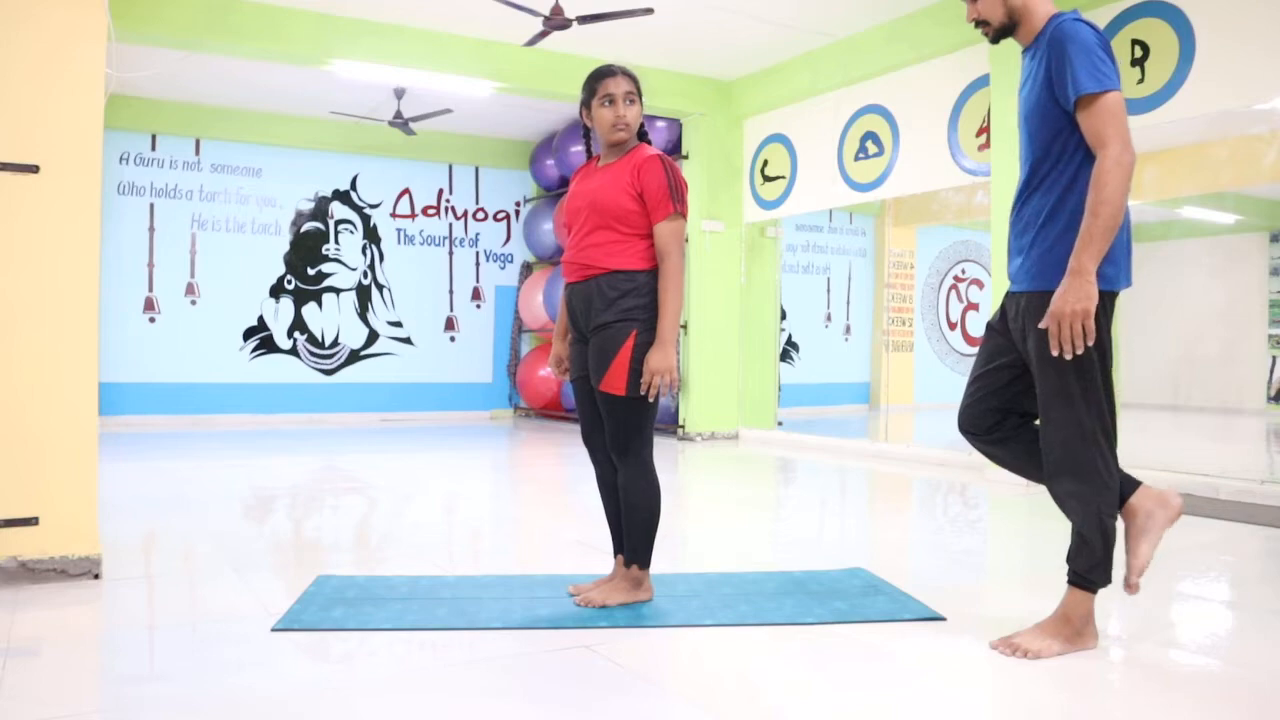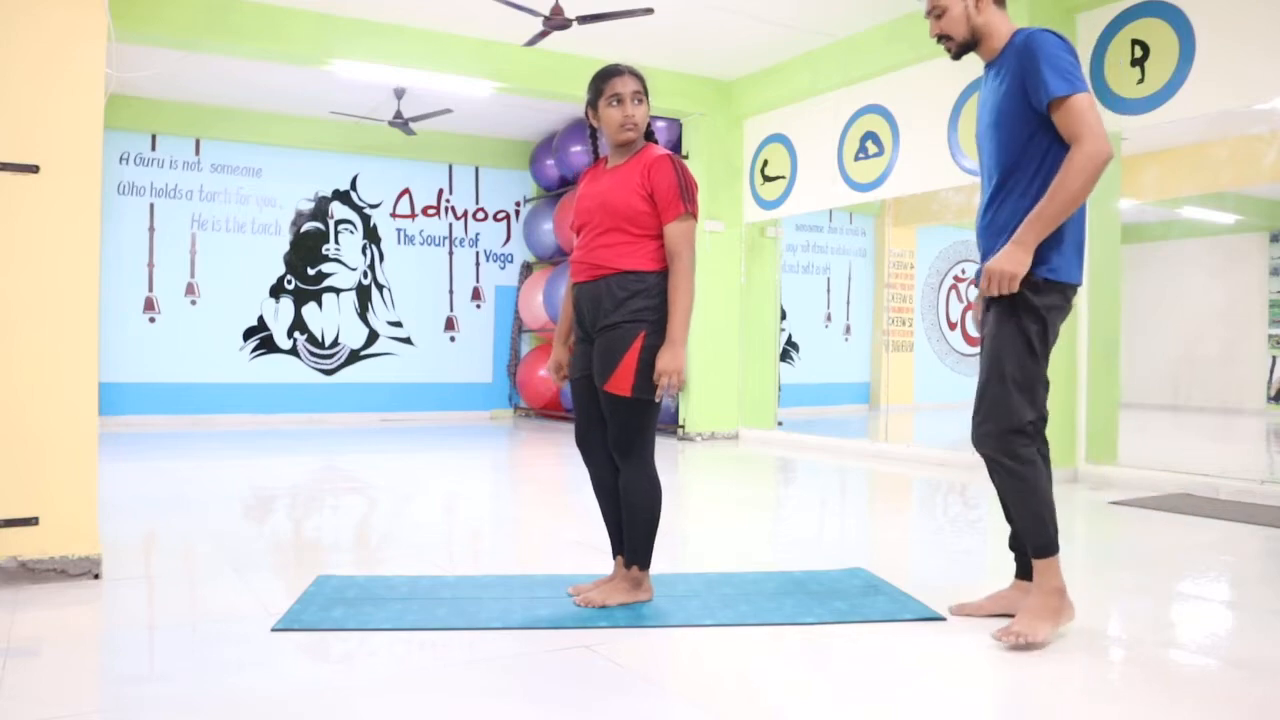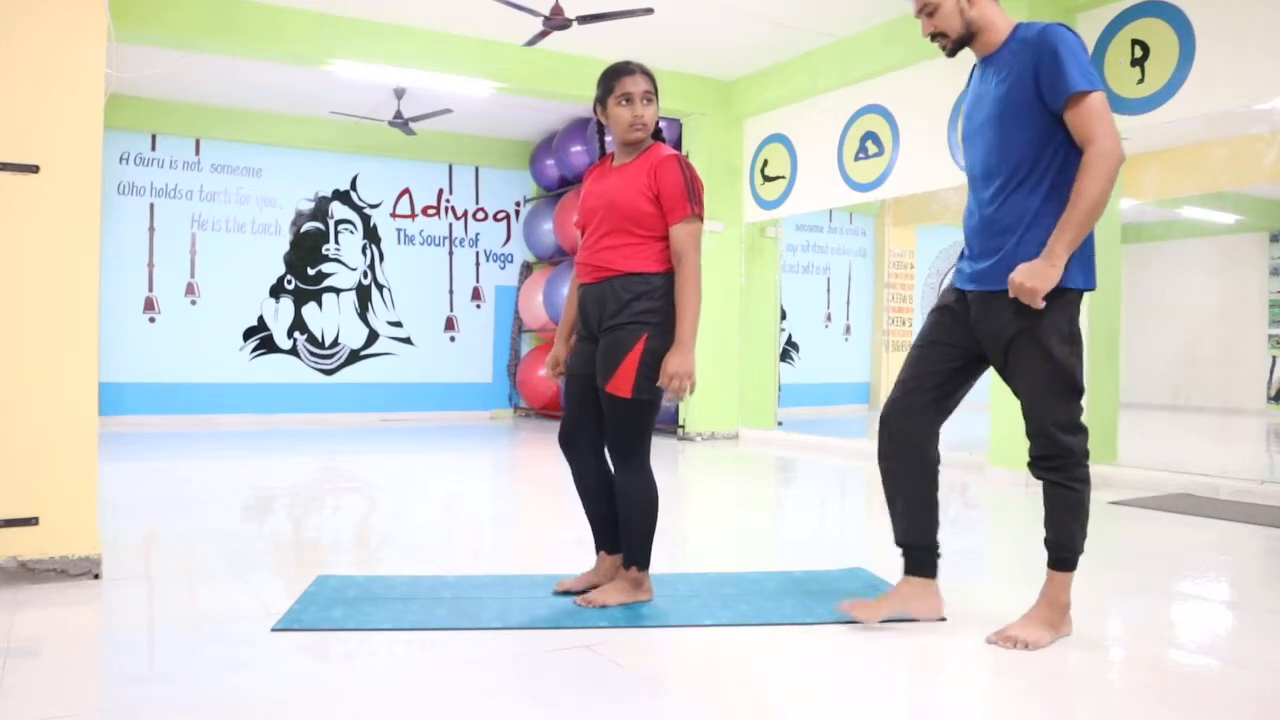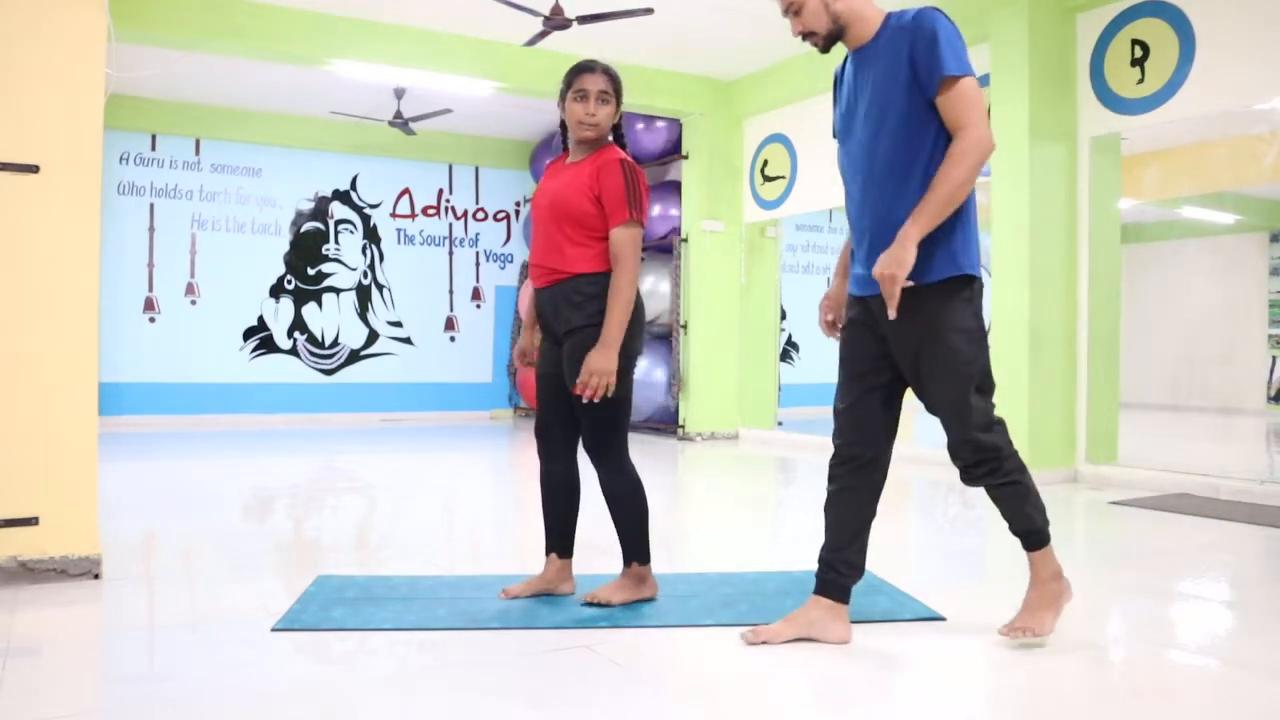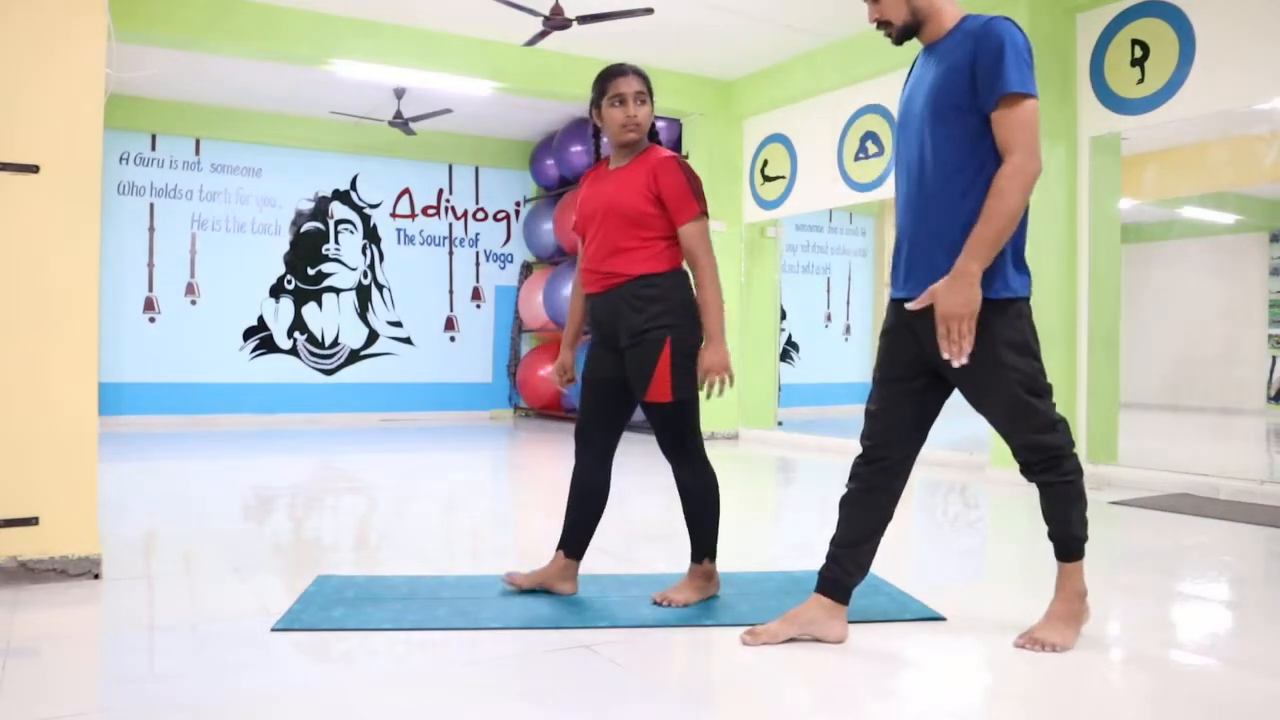
dt=0.7s
person 1, frame 1
right shoulder: (1037, 56)
left elbow: (1115, 155)
left wrist: (1080, 274)
left hip: (1066, 285)
right hip: (1028, 285)
left knee: (1073, 440)
right knee: (983, 418)
left ankle: (1077, 615)
right ankle: (1135, 502)
person 1, frame 2
right shoulder: (993, 79)
left elbow: (1093, 147)
left wrist: (1022, 245)
left hip: (1036, 274)
right hip: (1004, 277)
left knee: (1003, 427)
right knee: (1007, 431)
left ankle: (1052, 589)
right ankle: (1027, 581)
person 1, frame 3
right shoulder: (979, 79)
left elbow: (1104, 151)
left wrist: (1051, 260)
left hip: (1036, 291)
right hip: (970, 286)
left knee: (1056, 444)
right knee: (903, 420)
left ankle: (1055, 602)
right ankle: (920, 581)
person 1, frame 4
right shoulder: (846, 74)
left elbow: (976, 138)
left wrist: (907, 241)
right wrist: (842, 279)
left hip: (937, 282)
right hip: (872, 291)
left knee: (973, 435)
right knee: (855, 448)
left ankle: (1046, 574)
right ankle: (829, 604)
person 1, frame 5
right shoulder: (922, 66)
left elbow: (1022, 163)
left wrist: (966, 274)
left hip: (982, 298)
right hip: (917, 300)
left knee: (1040, 443)
right knee: (882, 451)
left ankle: (1071, 593)
right ankle: (829, 603)
person 2, frame 1
left shoulder: (653, 166)
right shoulder: (582, 178)
left elbow: (671, 260)
left wrist: (666, 343)
right wrist: (561, 335)
left hip: (629, 313)
right hip: (587, 317)
left knee: (629, 450)
right knee: (599, 447)
left ankle: (636, 578)
right ankle: (621, 567)
person 2, frame 2
left shoulder: (663, 167)
right shoulder: (589, 179)
left elbow: (681, 261)
left wrist: (675, 343)
right wrist: (562, 339)
left hip: (636, 313)
right hip: (591, 318)
left knee: (630, 449)
right knee: (593, 446)
left ankle: (637, 578)
right ankle: (621, 566)
person 2, frame 3
left shoulder: (669, 167)
right shoulder: (595, 176)
left elbow: (687, 263)
left wrist: (683, 346)
right wrist: (563, 336)
left hip: (640, 313)
right hip: (594, 317)
left knee: (627, 449)
right knee: (577, 440)
left ankle: (636, 578)
right ankle: (609, 561)
person 2, frame 4
left shoulder: (618, 169)
right shoulder: (556, 170)
left elbow: (626, 265)
left wrist: (610, 348)
right wrist: (531, 329)
left hip: (598, 315)
right hip: (558, 318)
left knee: (606, 447)
right knee: (552, 445)
left ankle: (638, 574)
right ankle: (557, 569)
person 2, frame 5
left shoulder: (667, 168)
right shoulder: (591, 182)
left elbow: (701, 258)
left wrist: (714, 340)
right wrist: (569, 343)
left hip: (658, 317)
right hip: (608, 325)
left knee: (681, 446)
right knee: (591, 444)
left ankle: (704, 572)
right ankle: (563, 567)
